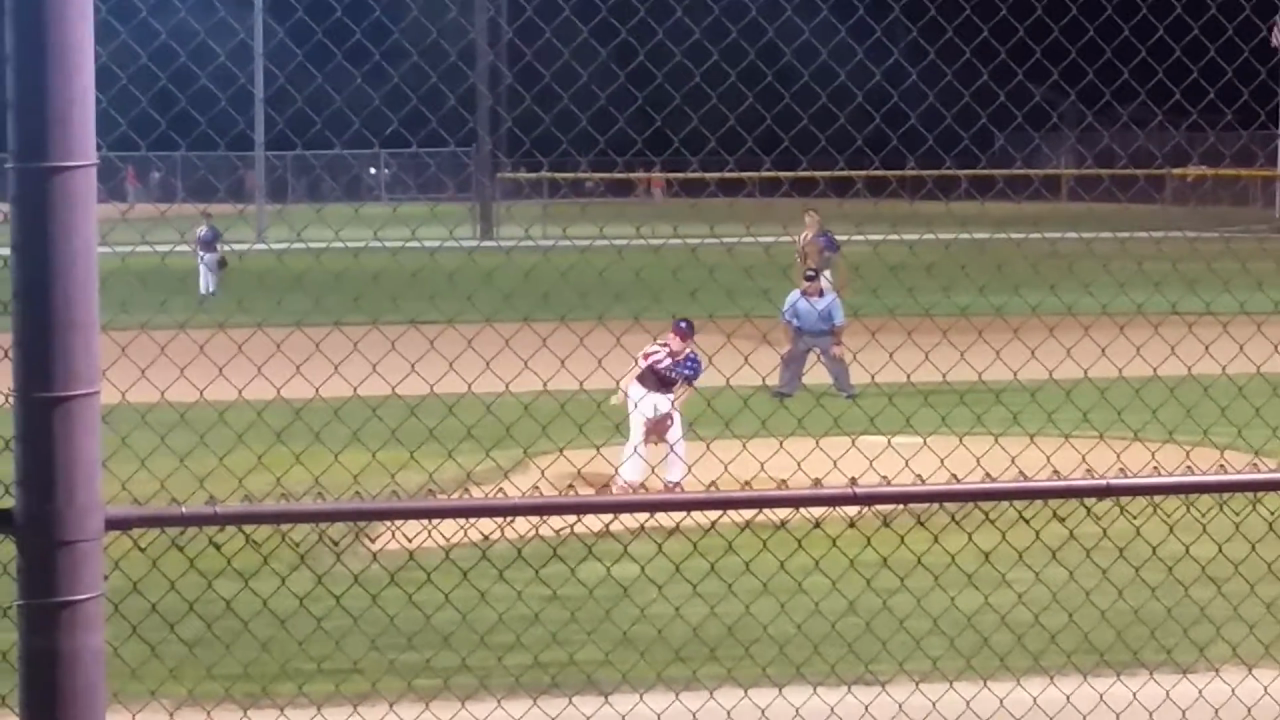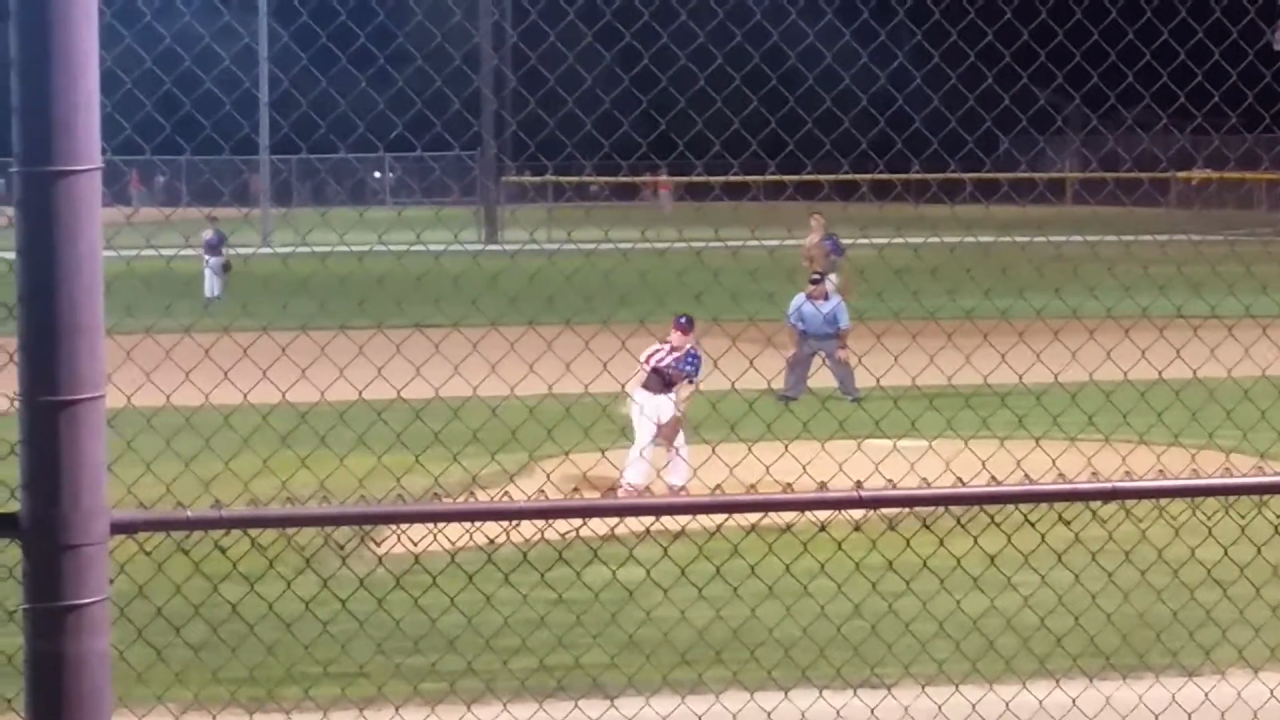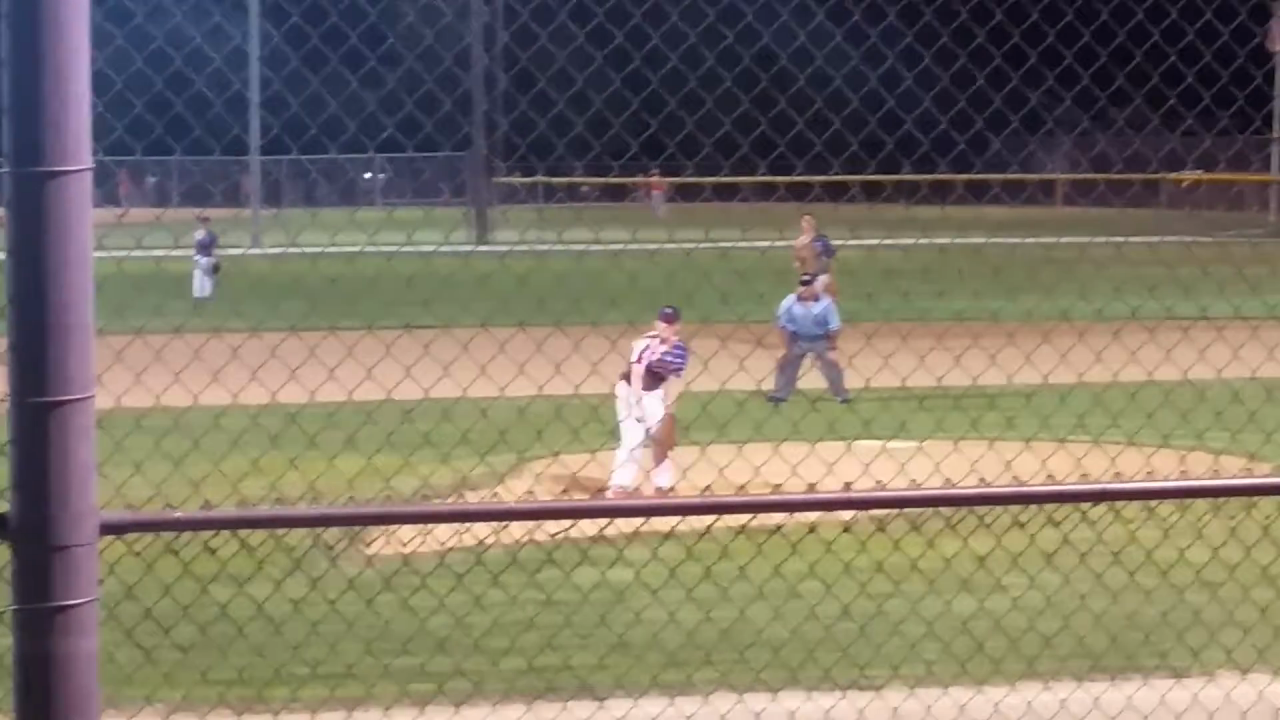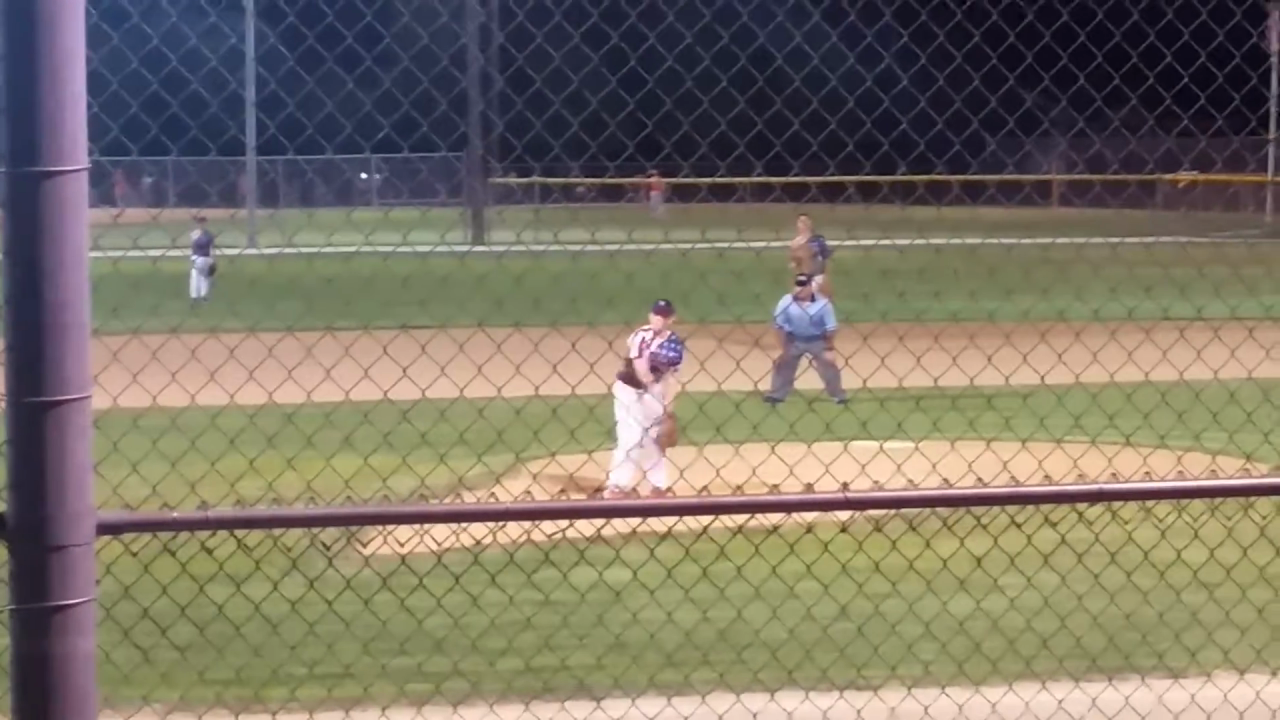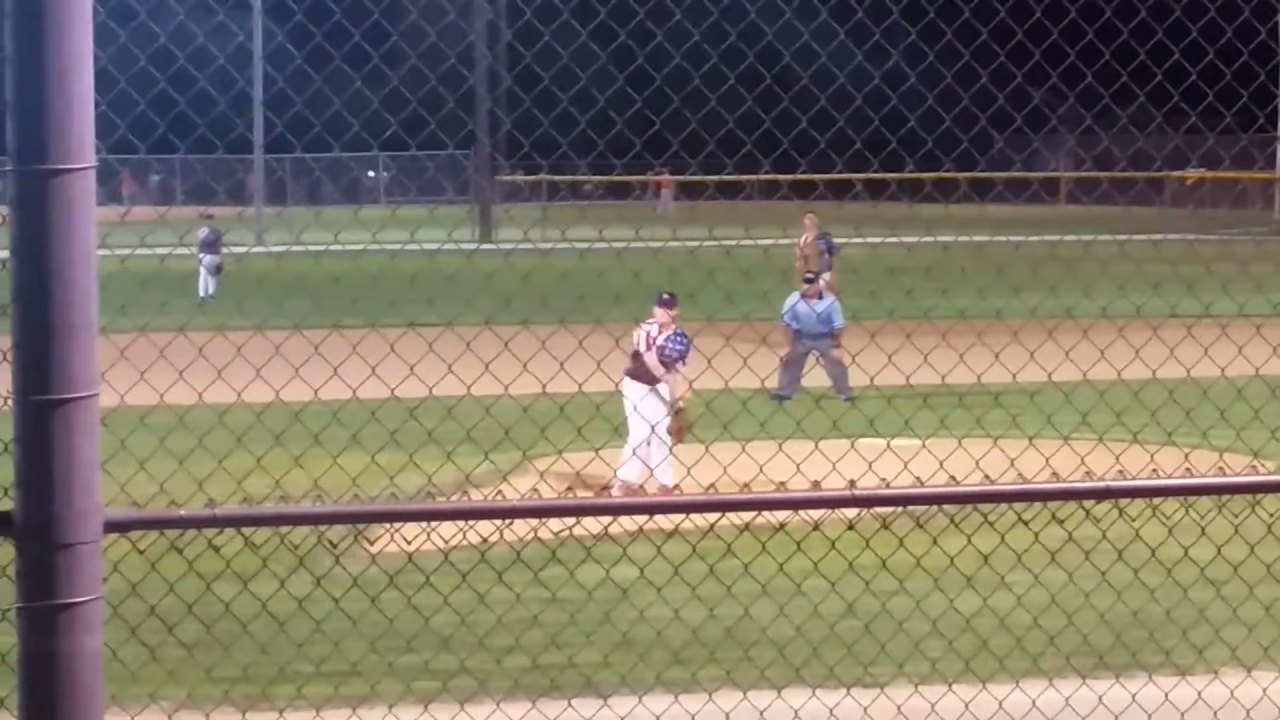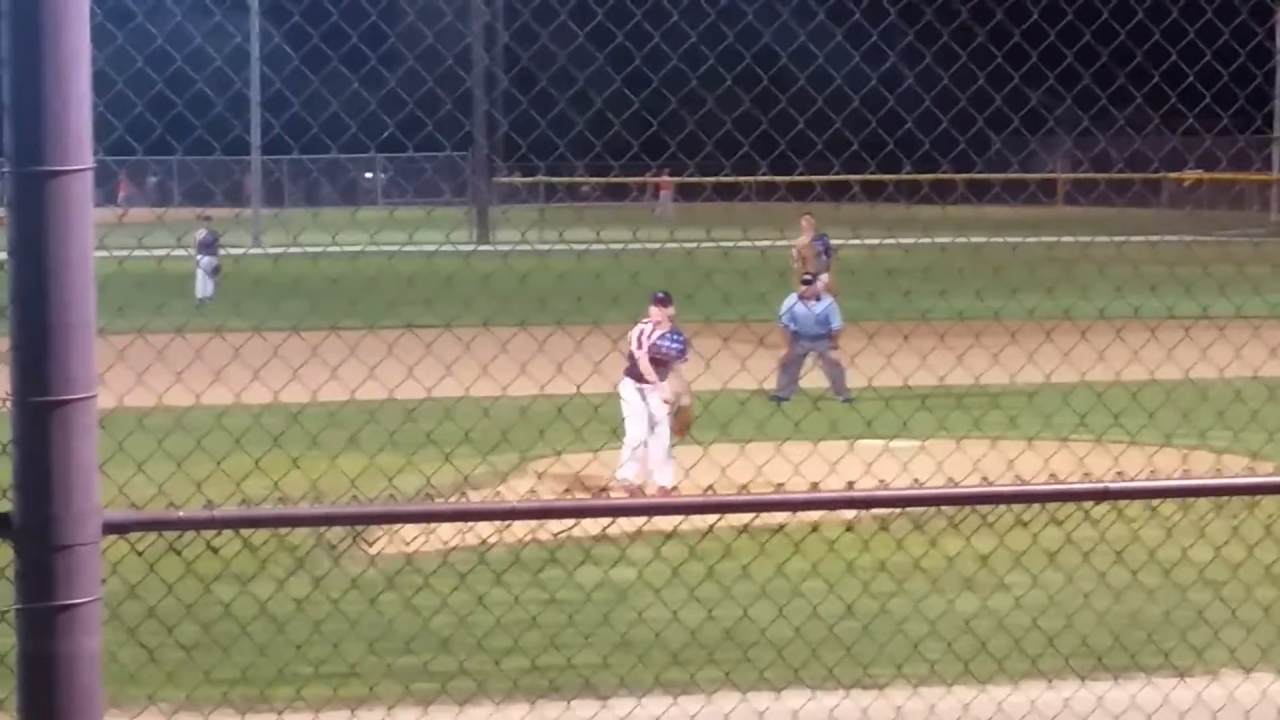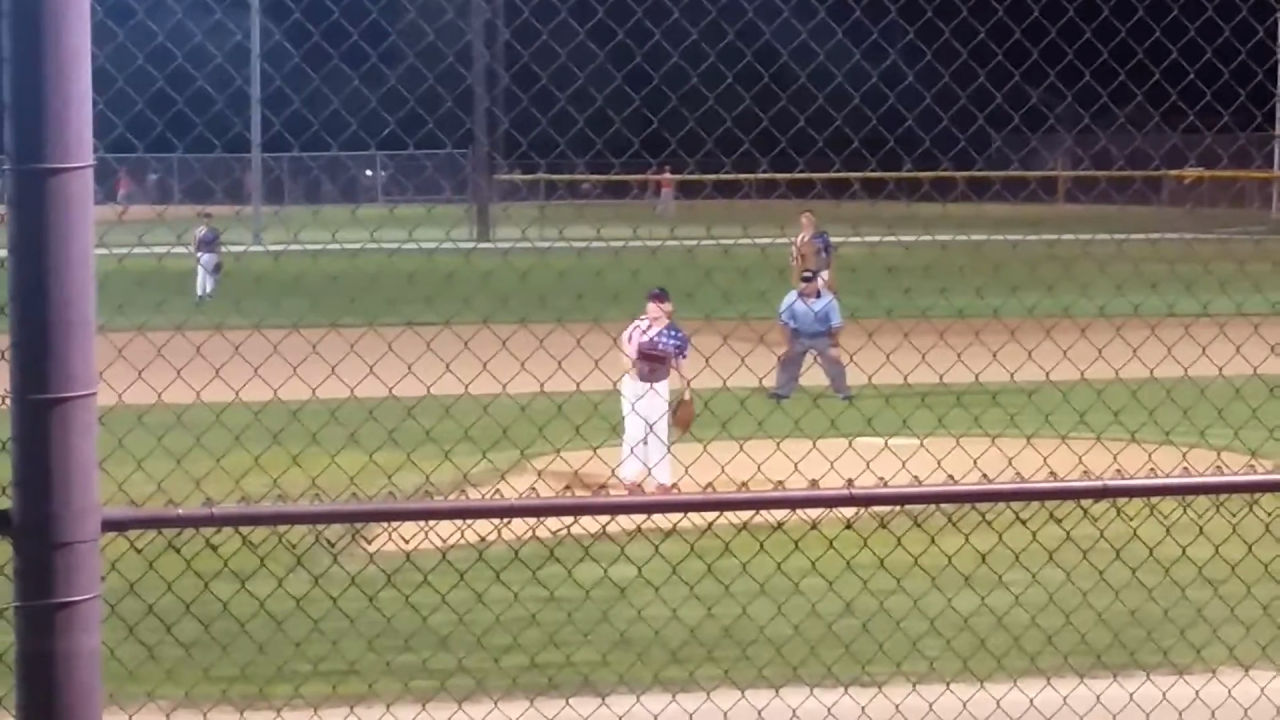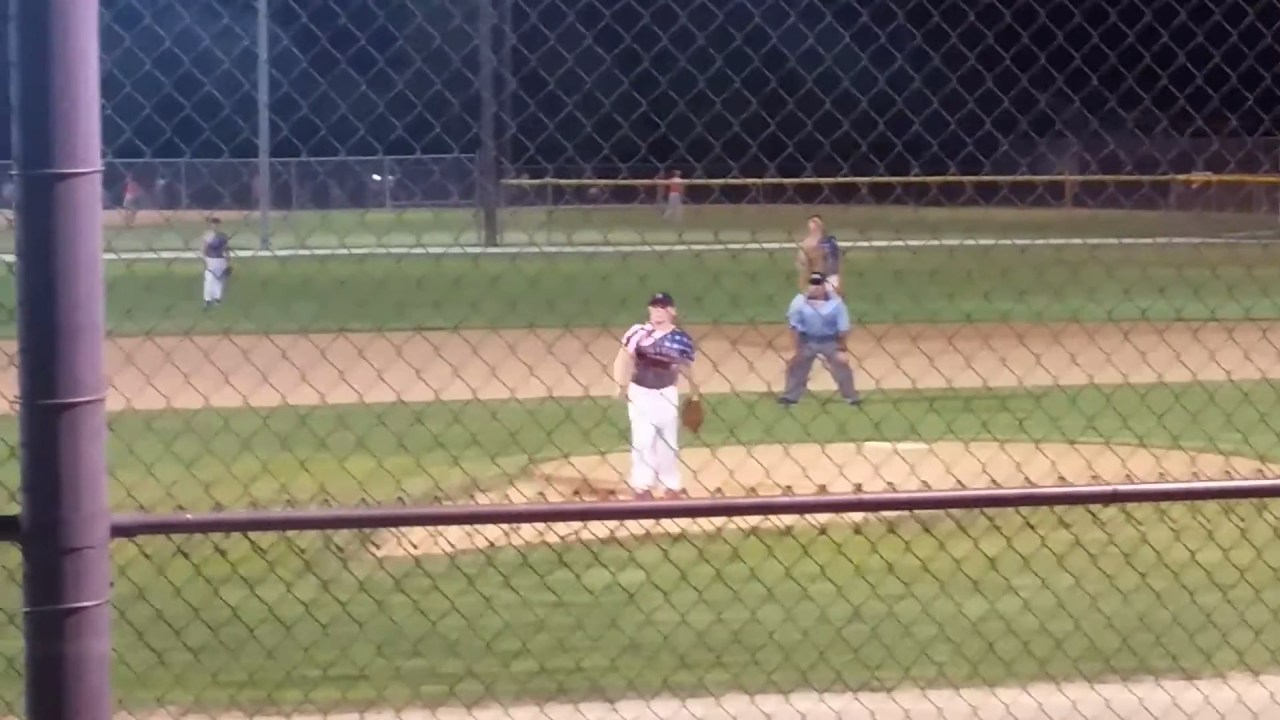
dt=0.1s
person 1, frame 1
left shoulder: (694, 362)
right shoulder: (658, 350)
left elbow: (687, 387)
right elbow: (636, 370)
left wrist: (675, 408)
right wrist: (622, 392)
left hip: (667, 396)
right hip: (643, 392)
left knee: (676, 438)
right knee: (639, 436)
left ankle: (672, 480)
right ankle: (627, 481)
person 1, frame 2
left shoulder: (694, 358)
right shoulder: (659, 349)
left elbow: (689, 385)
right elbow: (641, 374)
left wrist: (678, 410)
right wrist: (631, 401)
left hip: (668, 396)
right hip: (644, 394)
left knee: (677, 440)
right knee: (645, 440)
left ankle: (676, 483)
right ankle: (631, 483)
person 1, frame 3
left shoulder: (681, 351)
right shoulder: (646, 343)
left elbow: (674, 380)
right elbow: (636, 374)
left wrist: (669, 407)
right wrist: (637, 402)
left hip: (654, 393)
right hip: (631, 391)
left knee: (661, 438)
right knee: (632, 439)
left ankle: (662, 484)
right ankle: (621, 484)
person 1, frame 4
left shoulder: (675, 345)
right shoulder: (642, 336)
left elbow: (670, 376)
right elbow: (641, 370)
left wrist: (668, 404)
right wrist: (656, 392)
left hip: (651, 392)
right hip: (627, 389)
left knee: (655, 438)
right knee: (629, 439)
left ankle: (659, 484)
right ankle: (618, 484)
person 1, frame 5
left shoulder: (682, 339)
right shoulder: (647, 330)
left elbow: (678, 370)
right elbow: (652, 363)
left wrist: (679, 397)
right wrist: (674, 387)
left hip: (660, 388)
right hip: (635, 385)
left knee: (662, 436)
right knee: (638, 434)
left ankle: (665, 481)
right ankle: (627, 480)
person 1, frame 6
left shoulder: (678, 338)
right shoulder: (641, 330)
left elbow: (677, 368)
right elbow: (643, 363)
left wrist: (682, 392)
right wrist: (662, 388)
left hip: (659, 388)
right hip: (634, 386)
left knee: (661, 436)
right knee: (636, 435)
left ankle: (664, 482)
right ankle: (628, 479)
person 1, frame 7
left shoulder: (676, 334)
right shoulder: (638, 327)
left elbow: (679, 362)
right elbow: (628, 357)
left wrist: (686, 388)
right wrist: (631, 382)
left hip: (659, 387)
right hip: (634, 385)
left knee: (659, 434)
right knee: (635, 432)
left ankle: (663, 480)
right ankle: (631, 479)
person 1, frame 8
left shoulder: (681, 339)
right shoulder: (639, 332)
left elbow: (686, 366)
right elbow: (622, 357)
left wrist: (694, 391)
right wrist: (620, 384)
left hip: (666, 393)
right hip: (640, 391)
left knee: (668, 440)
right knee: (642, 439)
left ankle: (672, 485)
right ankle: (641, 485)
